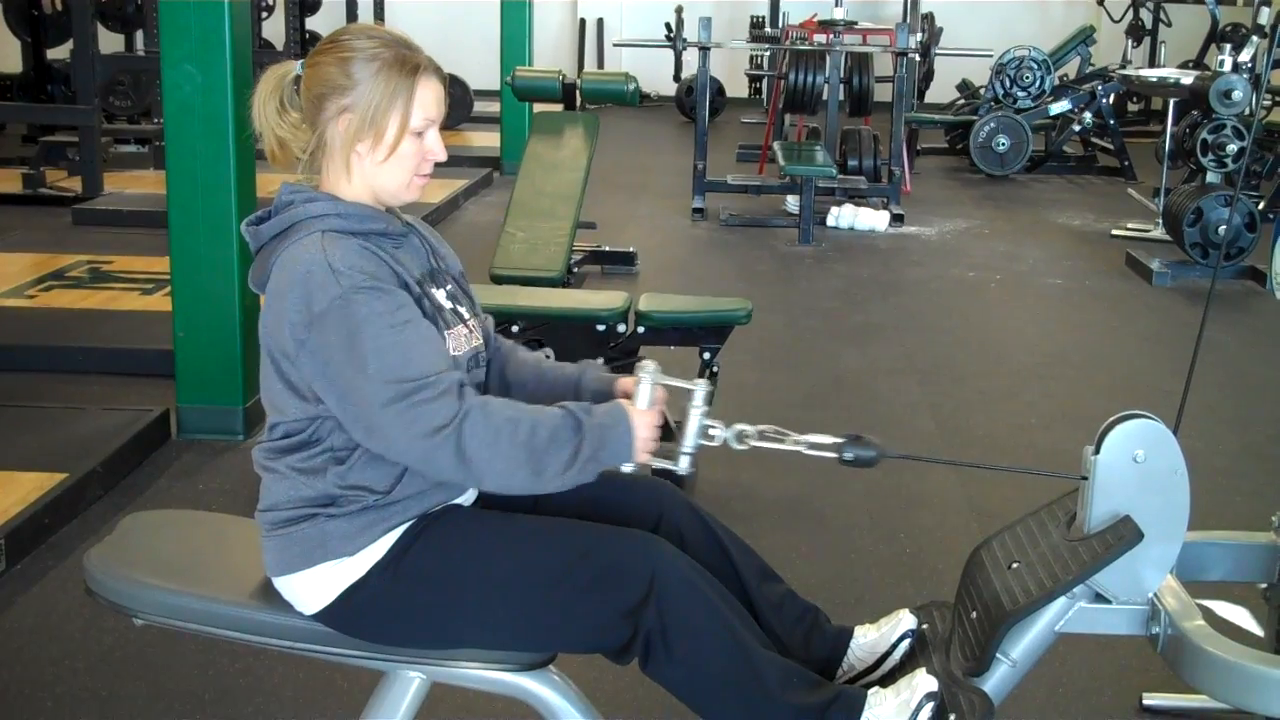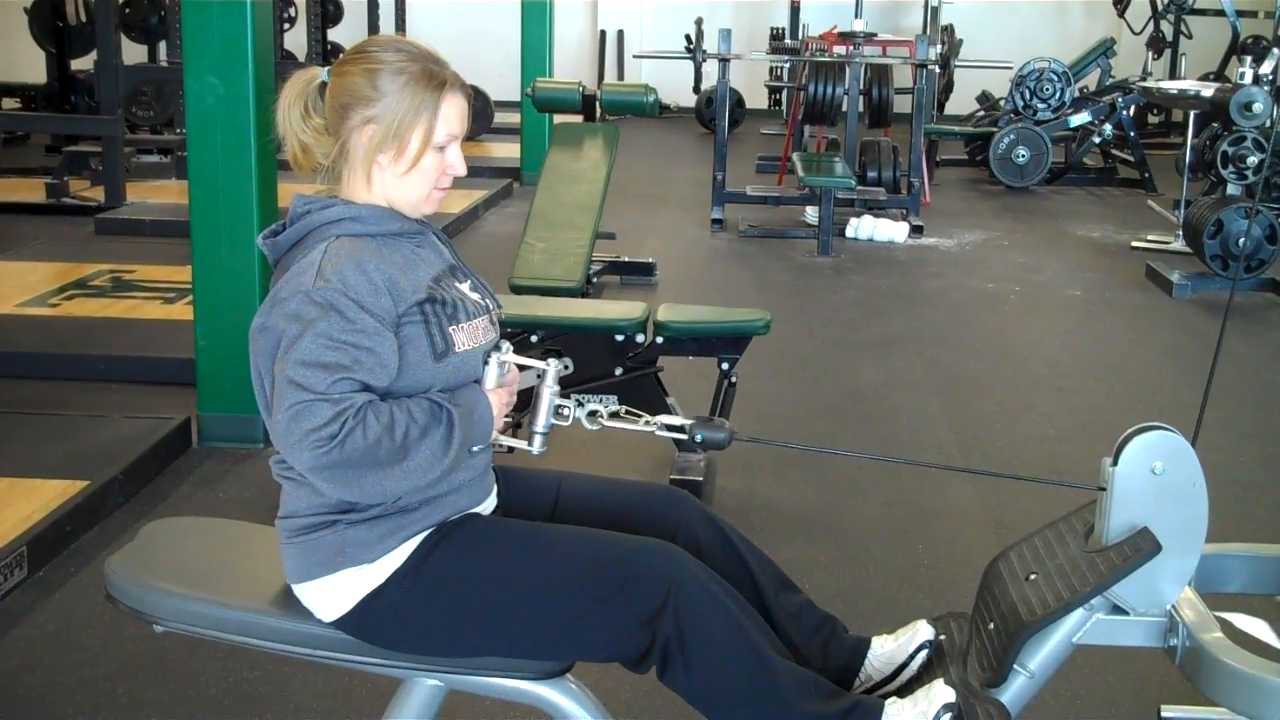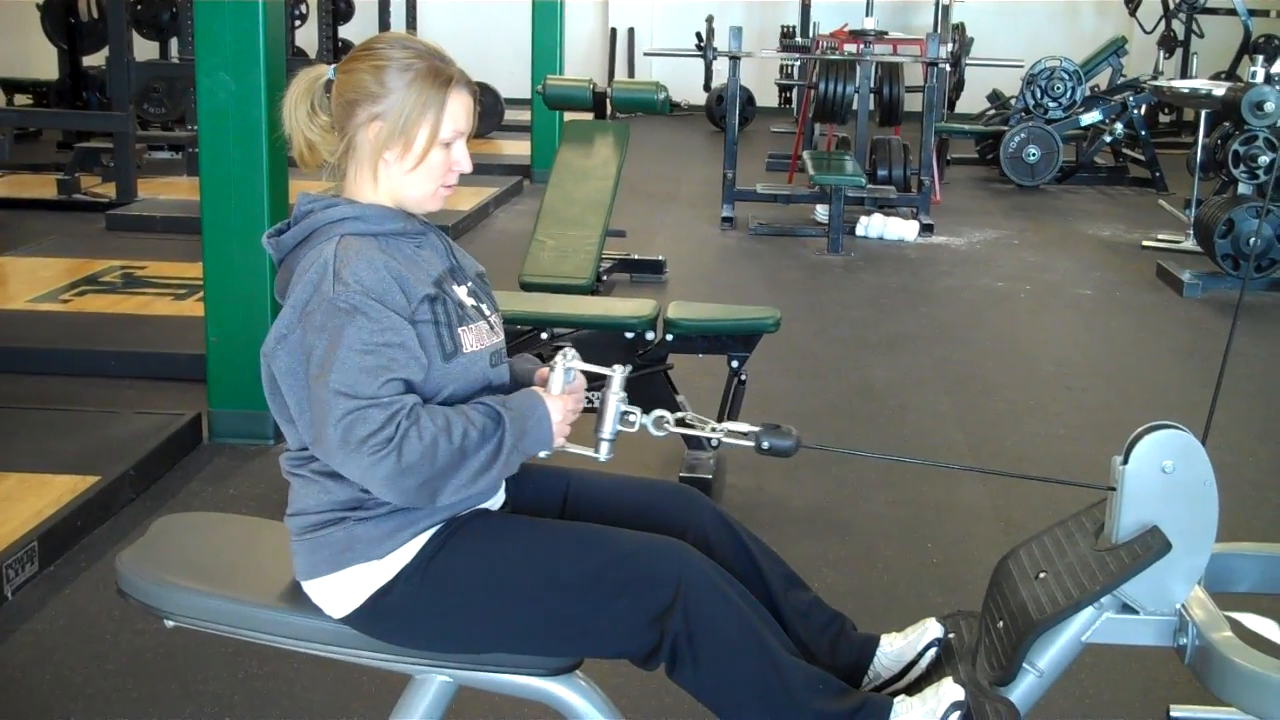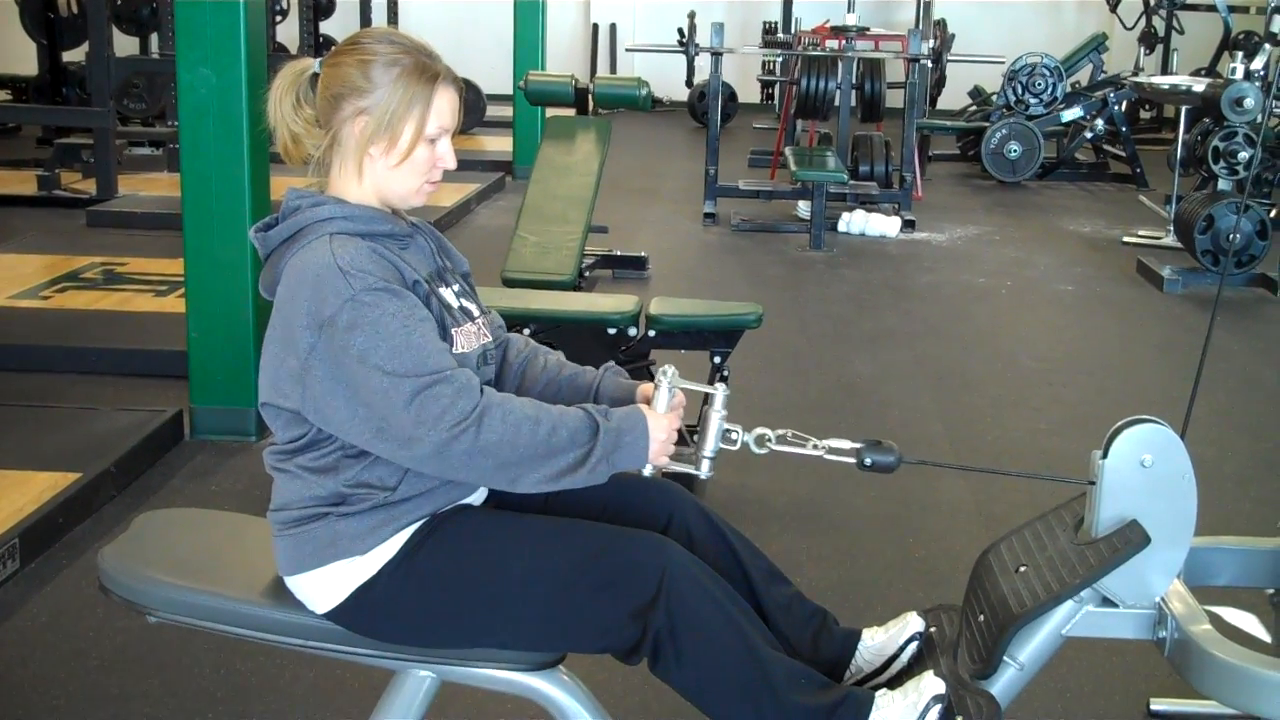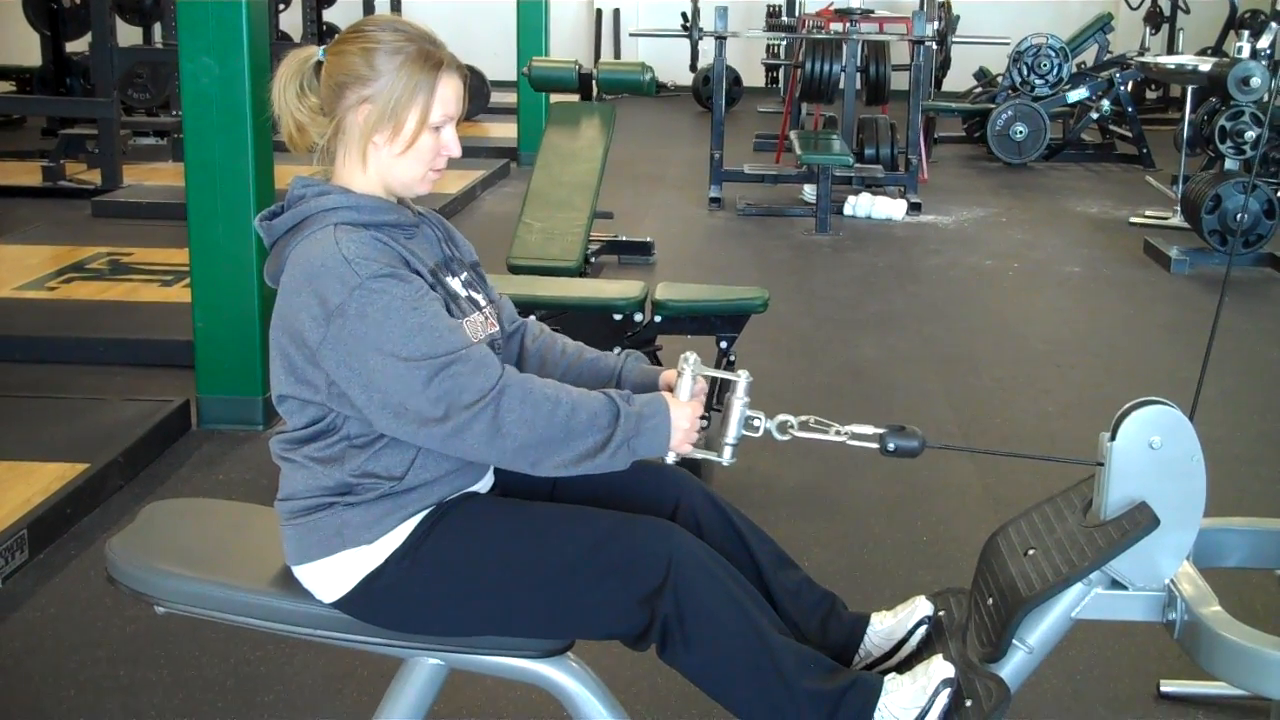
dt=1s
person 1, frame 1
left shoulder: (395, 236)
right shoulder: (328, 272)
left elbow: (482, 361)
right elbow: (448, 428)
left wrist: (601, 388)
right wrist: (609, 431)
left hip: (431, 490)
right hip: (361, 553)
left knee: (653, 507)
right knee: (641, 575)
left ankle: (822, 651)
person 1, frame 2
left shoulder: (405, 240)
right shoulder: (335, 277)
right elbow: (325, 440)
left wrist: (498, 385)
right wrist: (472, 416)
left hip: (454, 499)
right hip: (381, 559)
left knee: (670, 514)
right knee: (659, 582)
left ankle: (839, 661)
person 1, frame 3
left shoulder: (407, 240)
right shoulder: (348, 276)
right elbow: (385, 451)
left wrist: (527, 380)
right wrist: (530, 420)
left hip: (462, 500)
right hip: (390, 555)
left knee: (678, 511)
right knee: (668, 579)
left ankle: (847, 658)
person 1, frame 4
left shoulder: (401, 239)
right shoulder: (338, 277)
left elbow: (497, 357)
right elbow: (459, 426)
left wrist: (618, 394)
right wrist: (624, 434)
left hip: (442, 493)
right hip: (373, 553)
left knee: (661, 508)
right knee: (652, 574)
left ankle: (830, 654)
person 1, frame 5
left shoulder: (409, 228)
right shoulder: (344, 267)
left elbow: (512, 343)
right elbow: (486, 405)
left wrist: (639, 379)
right wrist: (646, 420)
left hip: (454, 477)
right hip: (381, 540)
left knee: (670, 494)
right knee: (660, 561)
left ankle: (841, 639)
